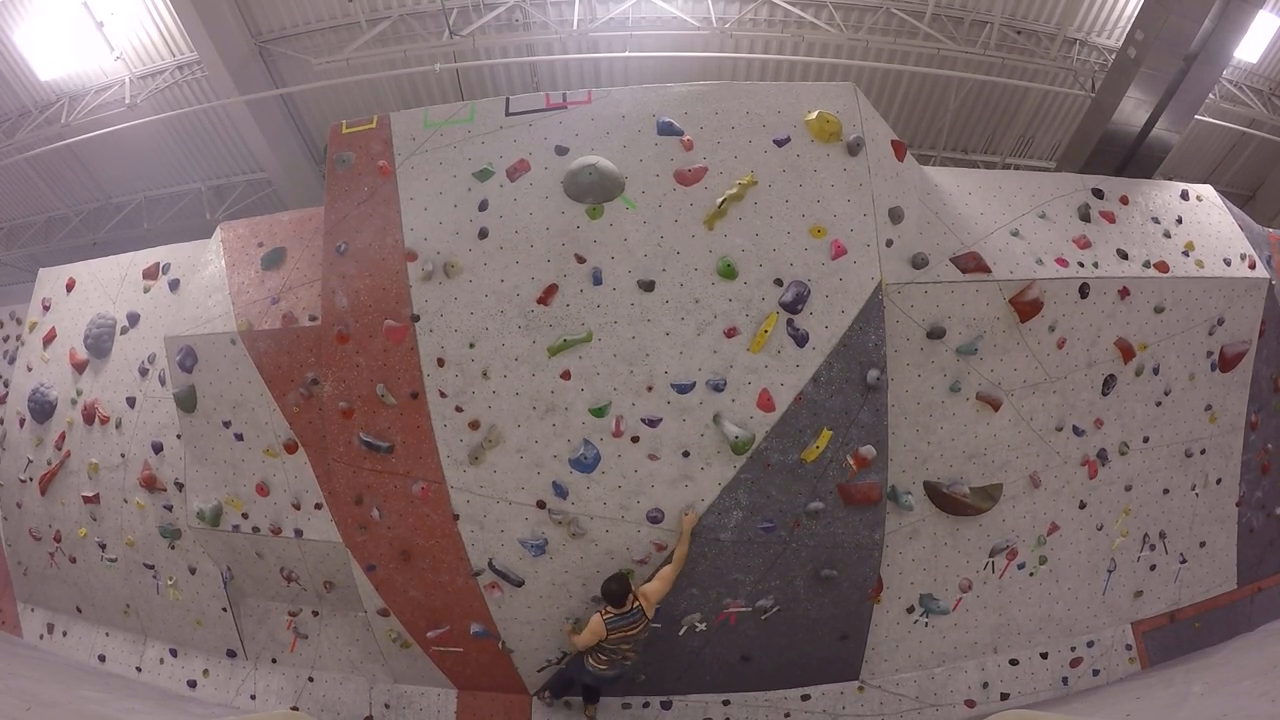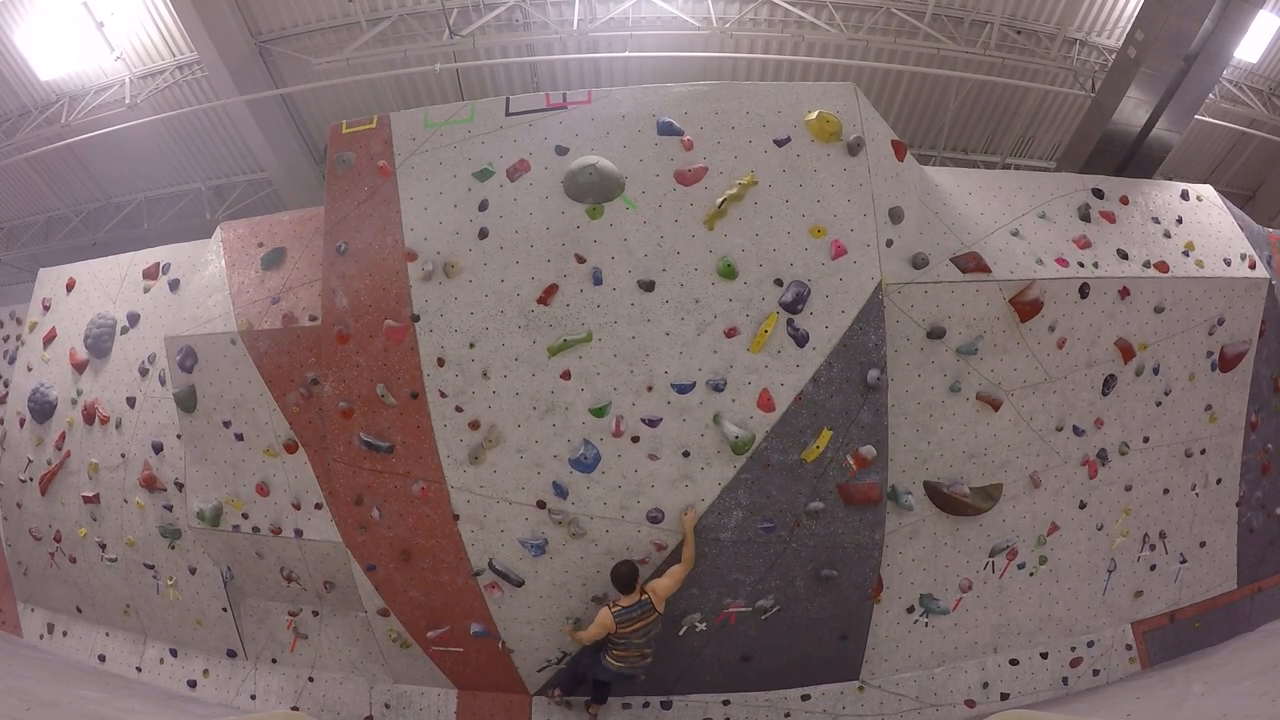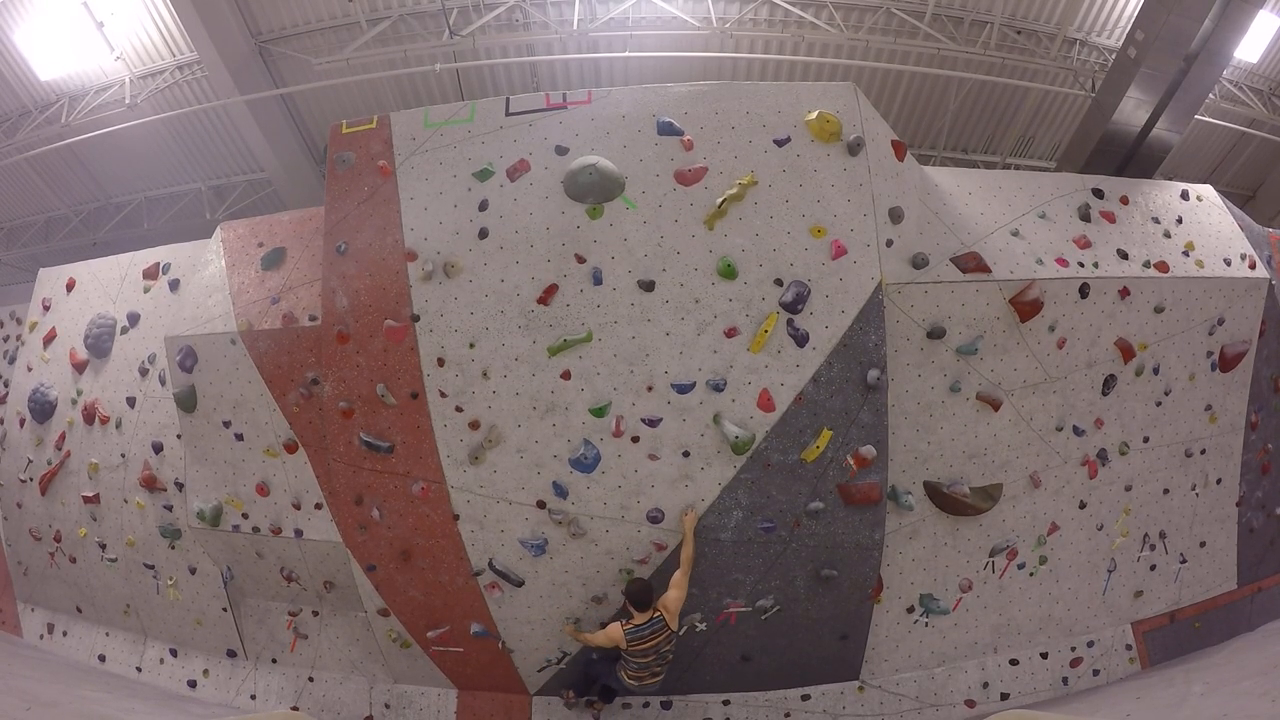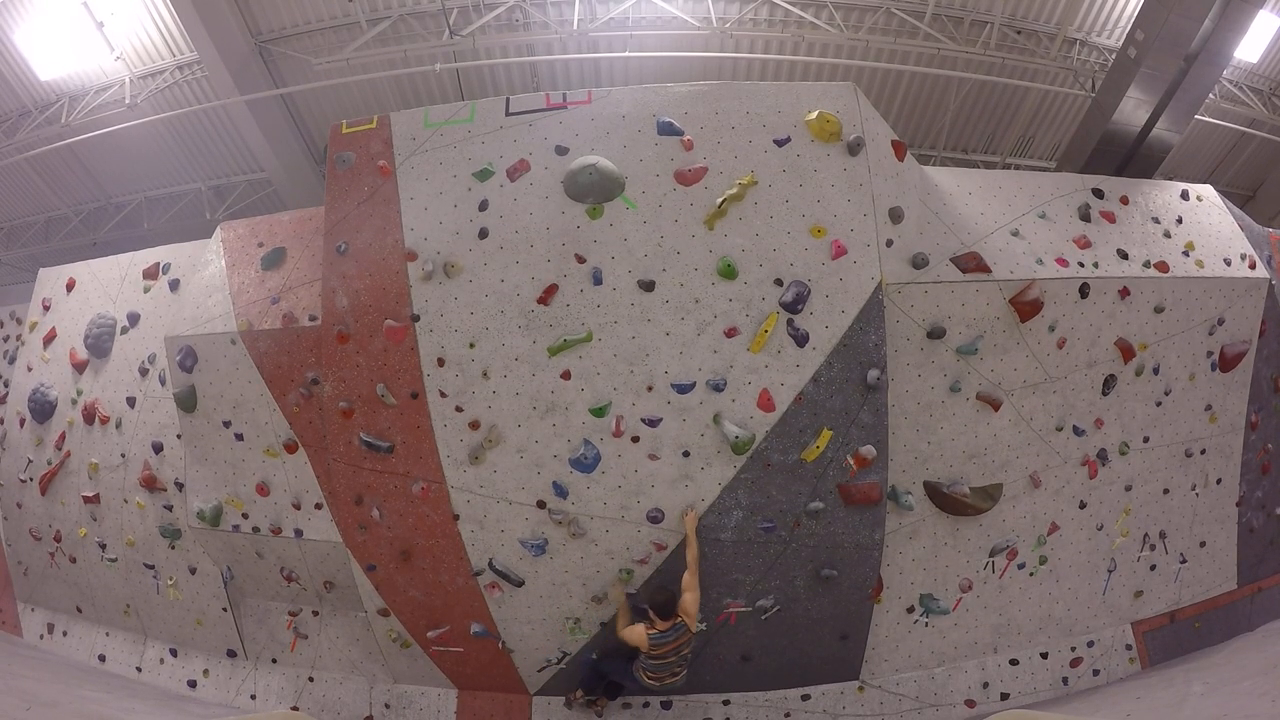
dt=0.4s
person 1, frame 1
left shoulder: (600, 622)
right shoulder: (646, 600)
left elbow: (581, 644)
right elbow: (675, 565)
left wrist: (569, 632)
right wrist: (687, 529)
left hip: (598, 670)
right hip: (622, 665)
left knee: (571, 669)
left ankle: (550, 694)
right ankle: (591, 707)
person 1, frame 2
left shoulder: (608, 615)
right shoulder: (655, 594)
left elbow: (586, 639)
right elbow: (686, 564)
left wrist: (571, 632)
right wrist: (688, 527)
left hip: (617, 668)
right hip: (642, 664)
left knee: (581, 662)
left ankle: (560, 693)
right ankle: (595, 706)
person 1, frame 3
left shoulder: (620, 632)
right shoulder: (668, 613)
left elbow: (591, 640)
right elbow: (685, 568)
left wrist: (573, 632)
right wrist: (688, 529)
left hip: (631, 684)
right hip: (657, 681)
left knee: (593, 665)
left ankle: (573, 695)
right ankle: (599, 704)
person 1, frame 4
left shoulder: (643, 635)
right shoulder: (688, 617)
left elbow: (622, 632)
right elbow: (692, 569)
left wrist: (620, 602)
right wrist: (690, 530)
left hip: (649, 681)
right hip: (676, 679)
left knee: (602, 662)
right knee: (624, 657)
left ankle: (581, 695)
right ankle: (602, 701)
